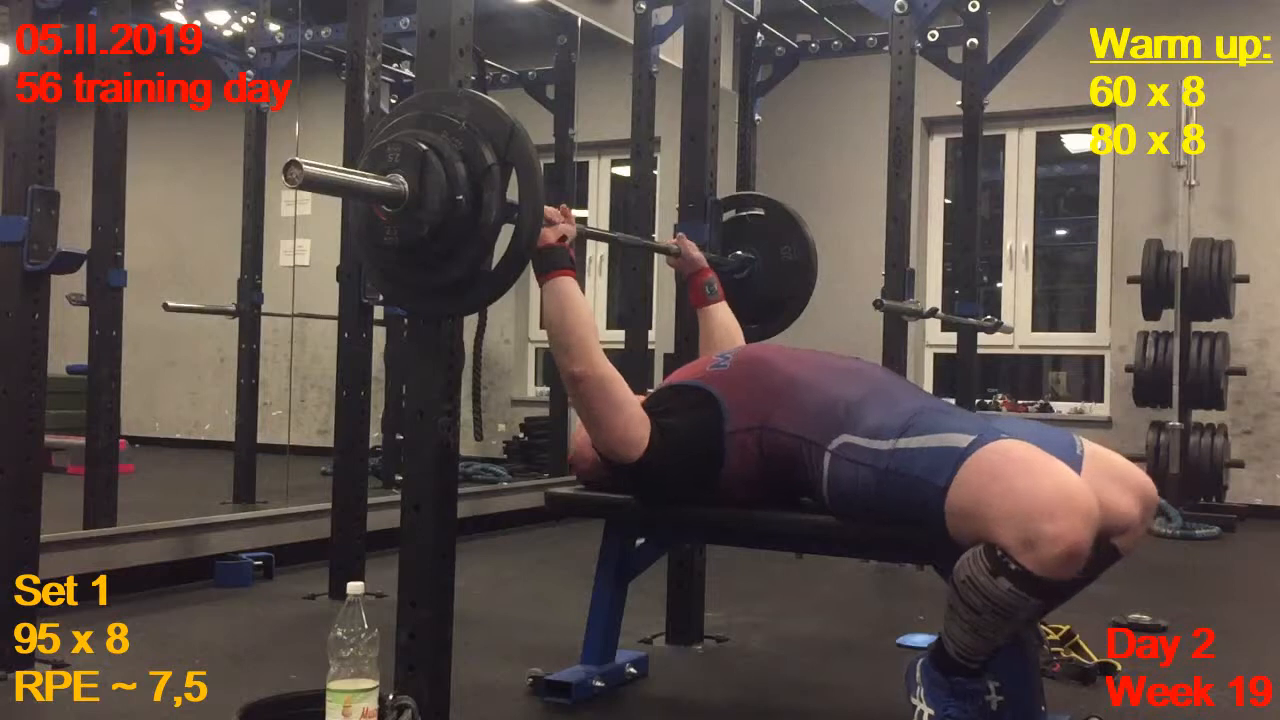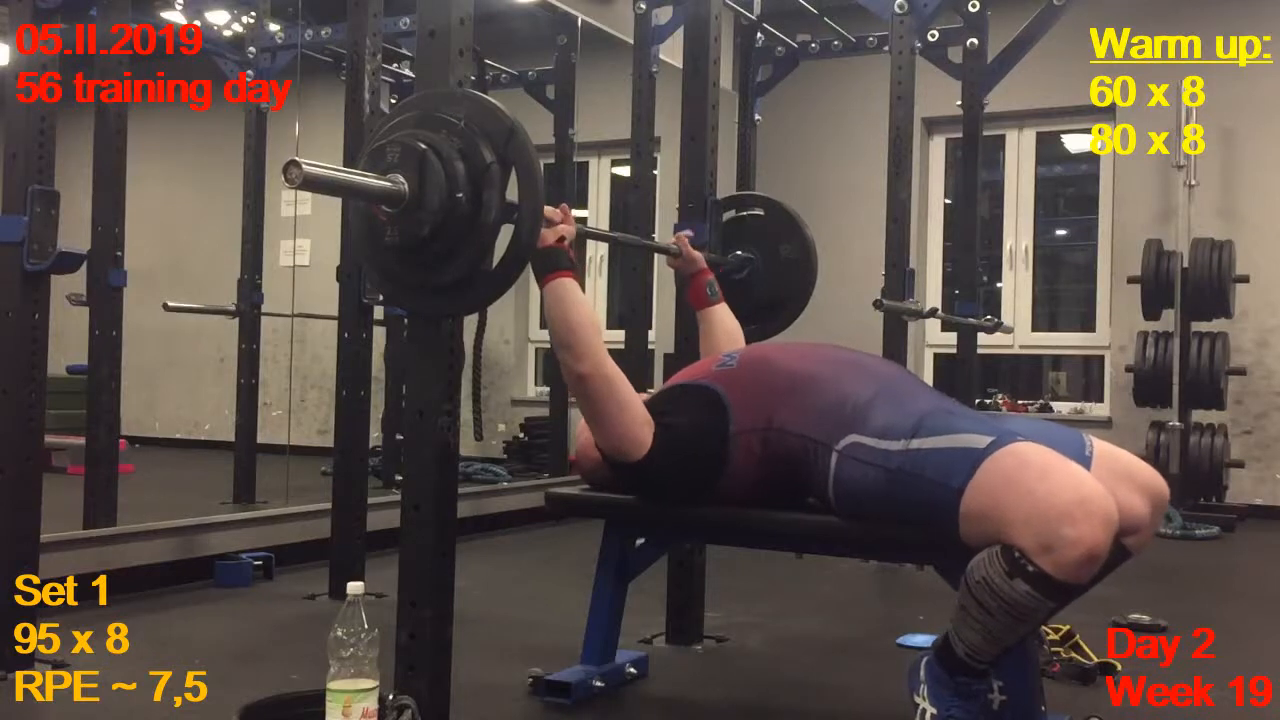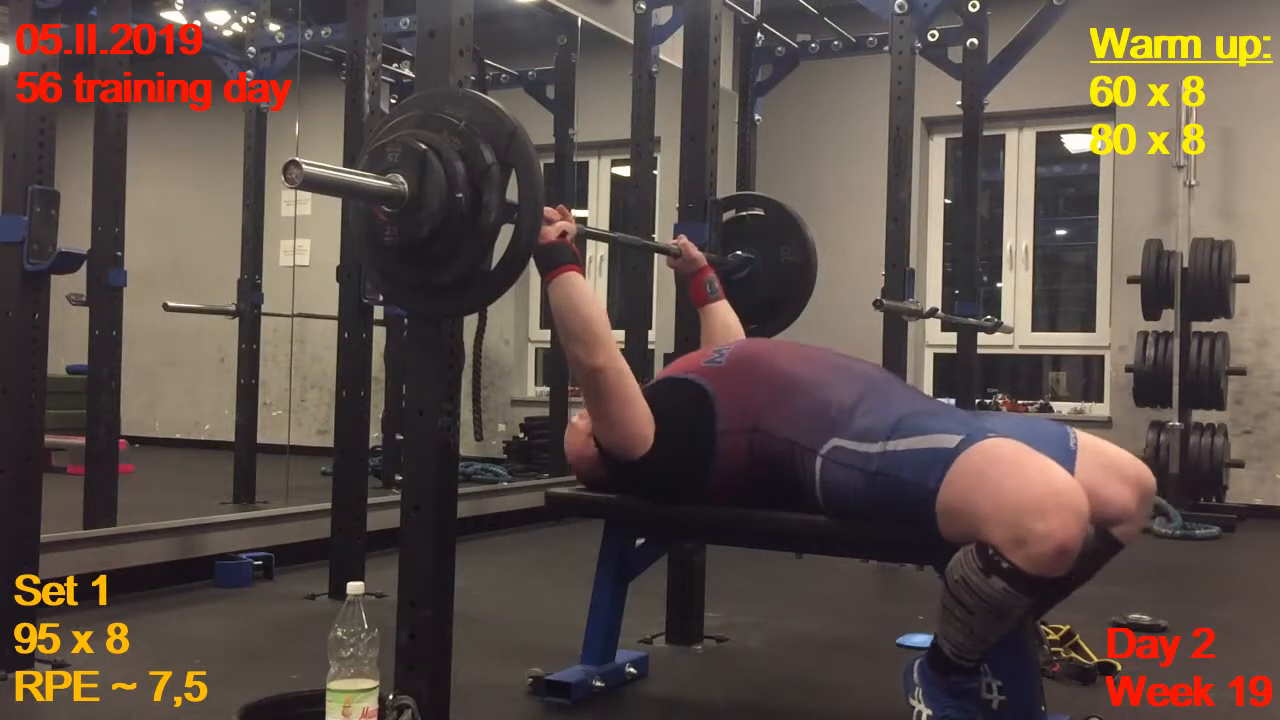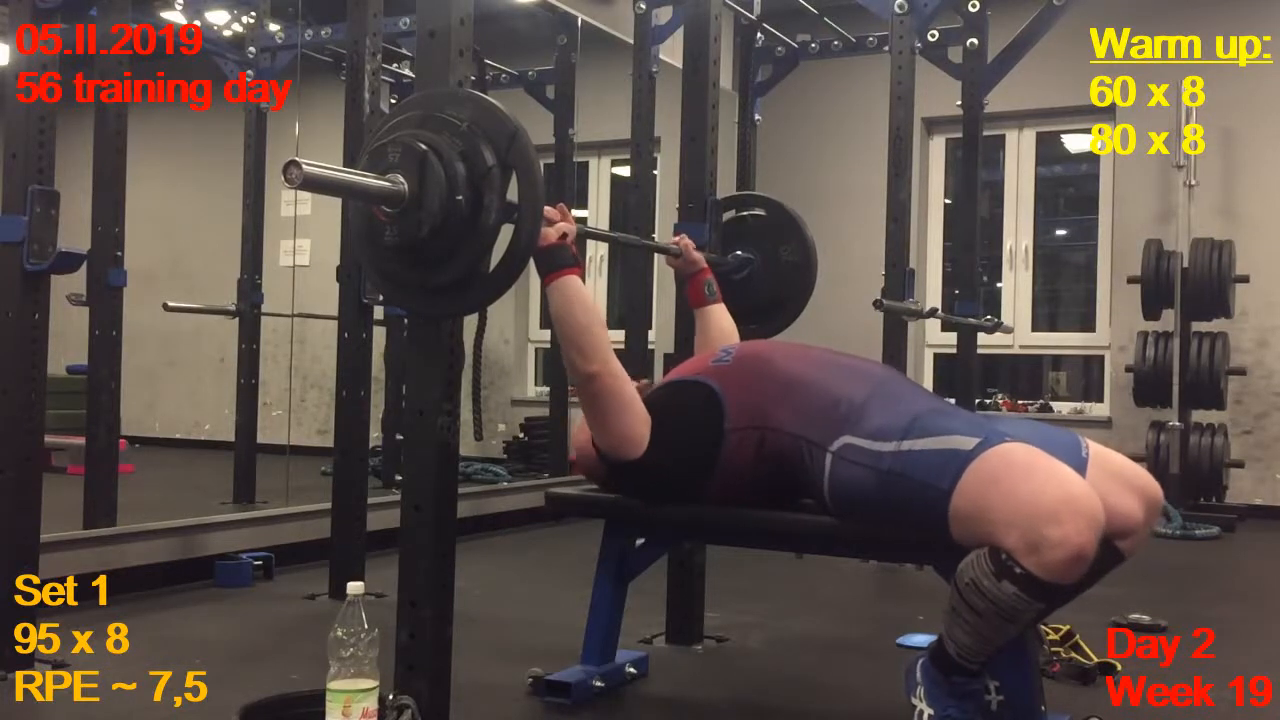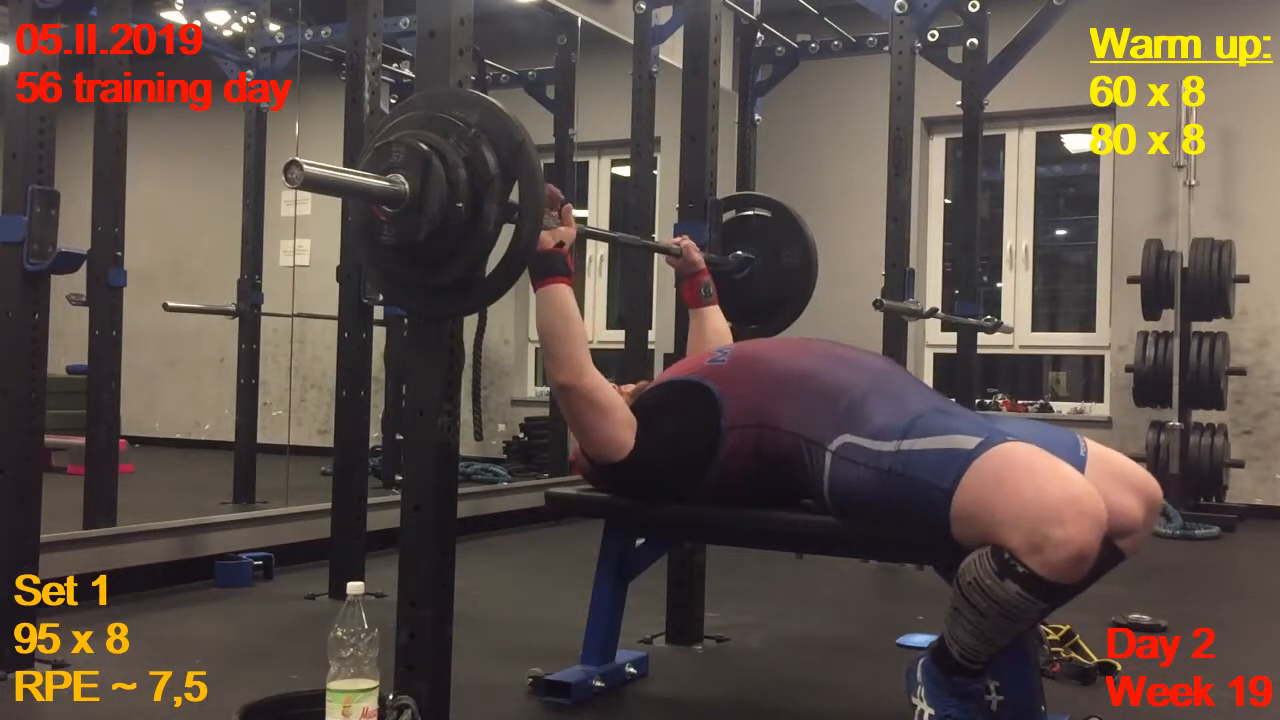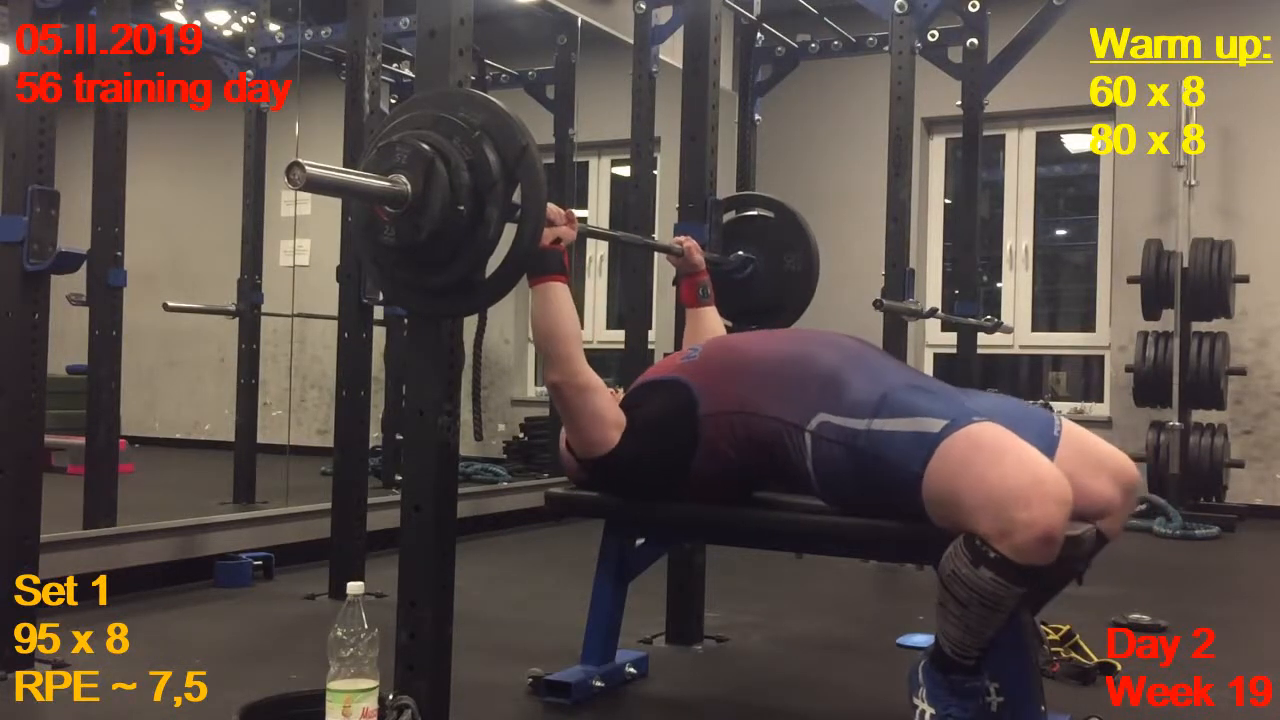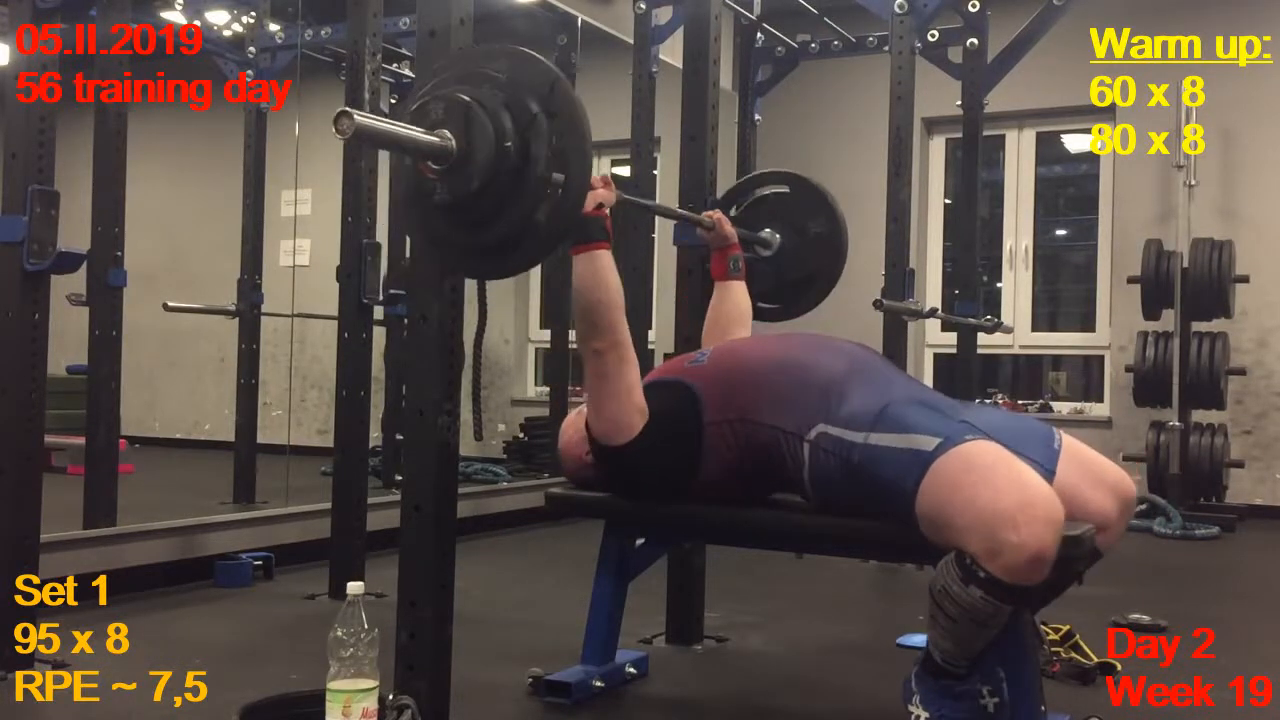
dt=0.7s
person 1, frame 1
left shoulder: (684, 415)
right shoulder: (654, 454)
left elbow: (731, 367)
right elbow: (582, 369)
left wrist: (699, 275)
right wrist: (554, 265)
left knee: (1130, 500)
right knee: (1061, 519)
left ankle: (981, 640)
person 1, frame 2
left shoulder: (696, 415)
right shoulder: (662, 455)
left elbow: (733, 365)
right elbow: (588, 367)
left wrist: (699, 277)
right wrist: (553, 264)
left knee: (1140, 499)
right knee: (1080, 522)
left ankle: (985, 641)
person 1, frame 3
left shoulder: (680, 409)
right shoulder: (651, 452)
left elbow: (733, 360)
right elbow: (596, 359)
left wrist: (699, 274)
right wrist: (558, 263)
left knee: (1128, 491)
right knee: (1051, 518)
left ankle: (984, 639)
person 1, frame 4
left shoulder: (681, 416)
right shoulder: (653, 453)
left elbow: (725, 369)
right elbow: (592, 365)
left wrist: (698, 278)
right wrist: (557, 264)
left knee: (1134, 503)
right knee: (1065, 525)
left ankle: (984, 638)
person 1, frame 5
left shoulder: (679, 417)
right shoulder: (646, 454)
left elbow: (720, 369)
right elbow: (571, 378)
left wrist: (696, 281)
right wrist: (550, 267)
left knee: (1134, 504)
right knee: (1069, 524)
left ankle: (986, 642)
person 1, frame 6
left shoulder: (666, 417)
right shoulder: (632, 451)
left elbow: (705, 367)
right elbow: (567, 377)
left wrist: (695, 278)
right wrist: (547, 263)
left knee: (1114, 488)
right knee: (1034, 511)
left ankle: (986, 638)
person 1, frame 7
left shoulder: (676, 408)
right shoulder: (639, 450)
left elbow: (727, 348)
right elbow: (603, 344)
left wrist: (726, 253)
right wrist: (589, 230)
left knee: (1110, 502)
right knee: (1027, 528)
left ankle: (975, 644)
